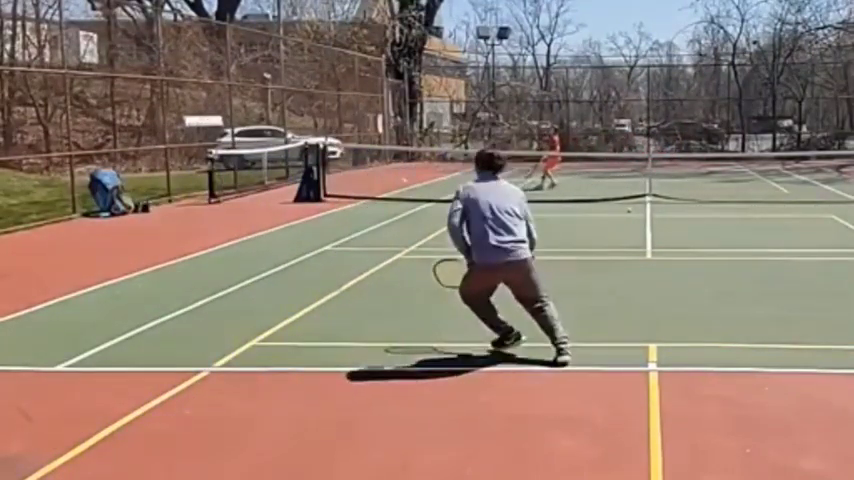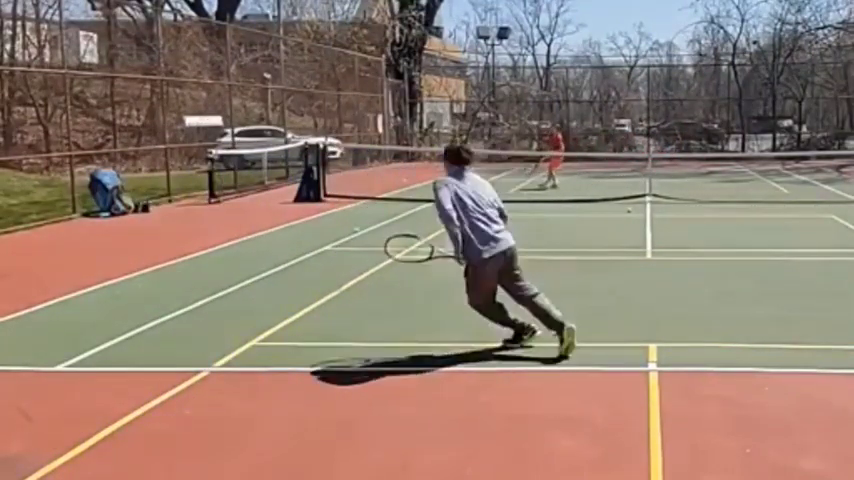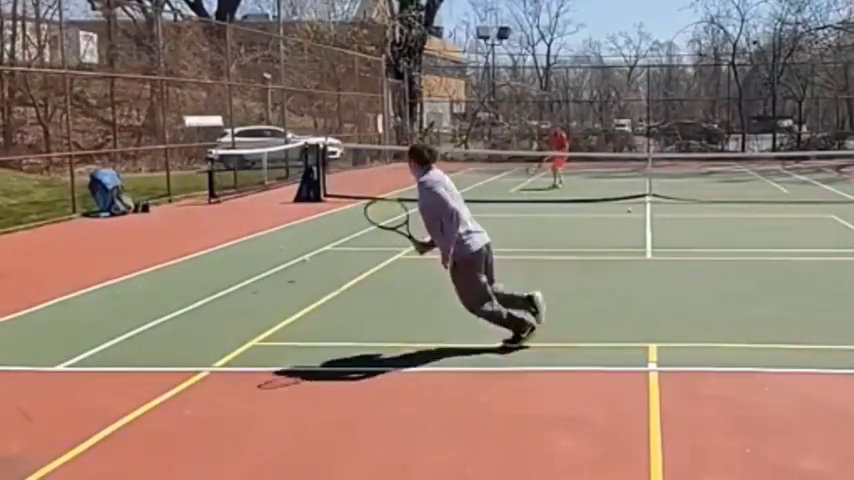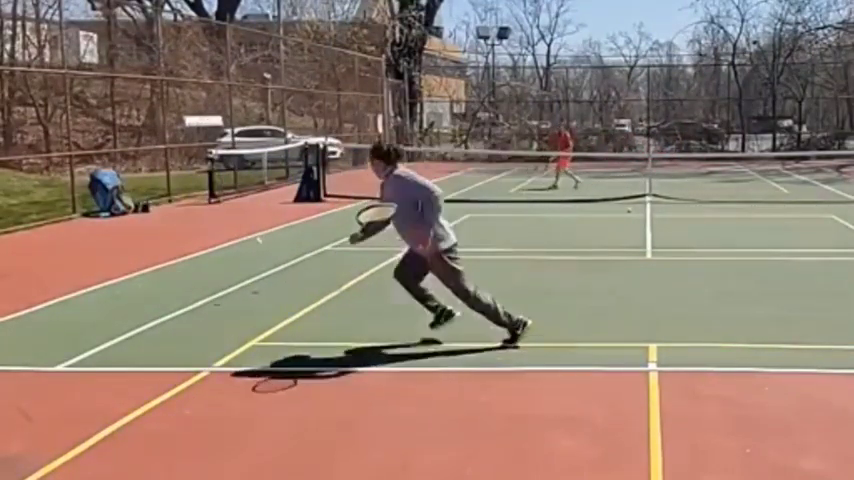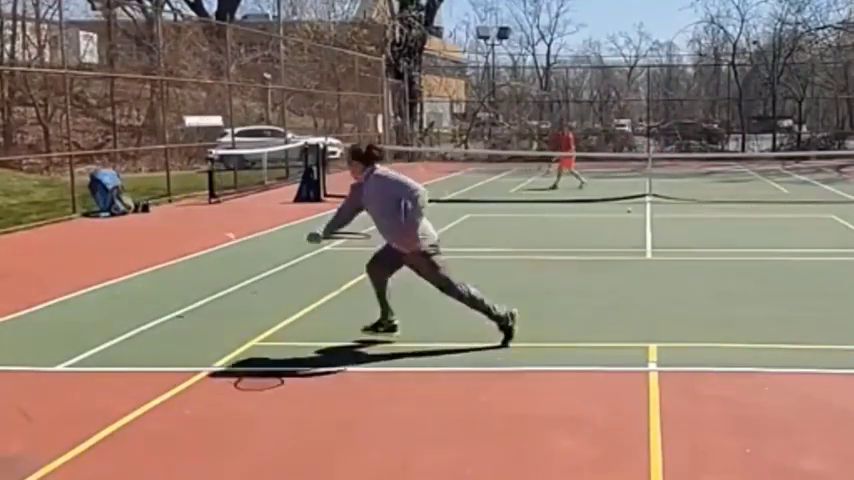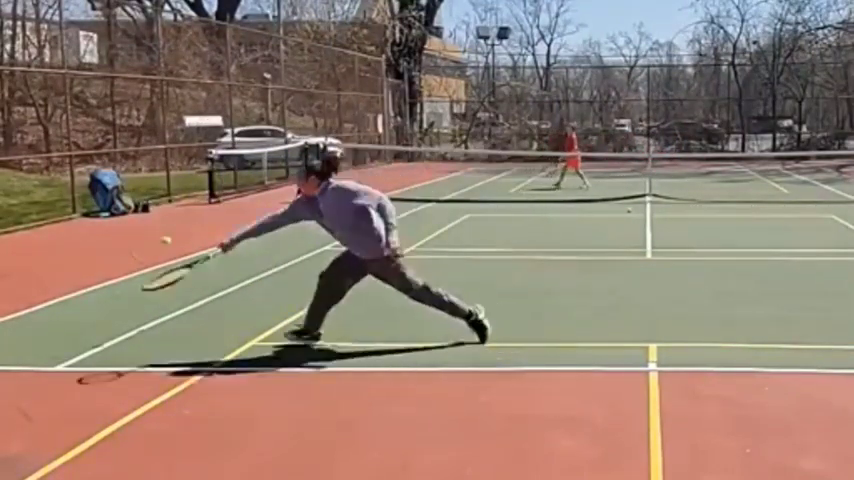
dt=0.1s
person 1, frame 1
left shoulder: (466, 191)
right shoulder: (515, 192)
left elbow: (454, 226)
right elbow: (532, 236)
left wrist: (470, 256)
left hip: (486, 262)
right hip: (520, 259)
left knee: (470, 295)
right knee: (539, 303)
left ankle: (508, 334)
right ankle: (561, 347)
person 1, frame 2
left shoulder: (443, 184)
right shoulder: (481, 182)
left elbow: (448, 216)
left wrist: (461, 251)
left hip: (481, 256)
right hip: (505, 247)
left knee: (479, 300)
right knee: (528, 294)
left ankle: (522, 329)
right ankle: (562, 328)
person 1, frame 3
left shoulder: (426, 183)
right shoulder: (435, 179)
left elbow: (452, 212)
left wrist: (448, 249)
right wrist: (430, 242)
left hip: (465, 250)
right hip: (477, 243)
left knee: (478, 303)
right knee: (482, 293)
left ankle: (524, 325)
right ankle: (529, 301)
person 1, frame 4
left shoulder: (401, 178)
right shoulder: (389, 183)
left elbow: (433, 195)
right elbow: (400, 215)
left wrist: (427, 233)
right wrist: (368, 231)
left hip: (438, 246)
left knee: (467, 292)
right knee: (403, 274)
left ankle: (515, 324)
right ankle: (441, 311)
person 1, frame 5
left shoulder: (382, 177)
right shoulder: (360, 186)
left elbow: (418, 193)
right elbow: (346, 212)
left wrist: (413, 231)
right wrist: (323, 233)
left hip: (420, 244)
right hip: (399, 245)
left knee: (450, 287)
right knee: (375, 269)
left ankle: (503, 317)
right ankle: (386, 321)
person 1, frame 6
left shoulder: (339, 190)
right shoulder: (305, 204)
left elbow: (379, 200)
right elbow: (276, 220)
left wrist: (391, 234)
right wrist: (237, 238)
left hip: (382, 252)
right hip: (359, 253)
left knee: (418, 291)
right knee: (327, 281)
left ankle: (470, 315)
right ankle: (310, 329)
